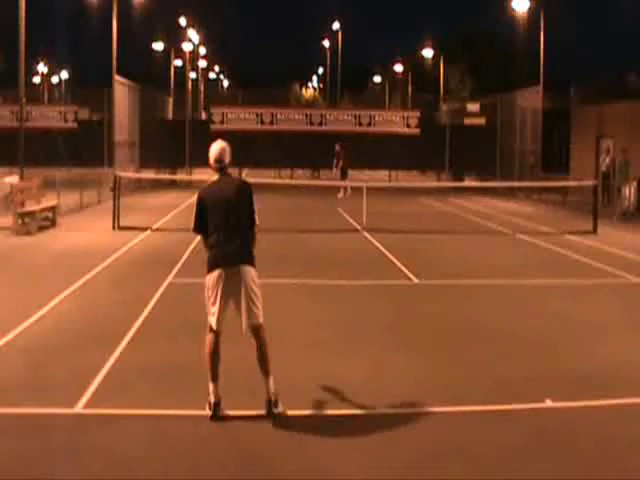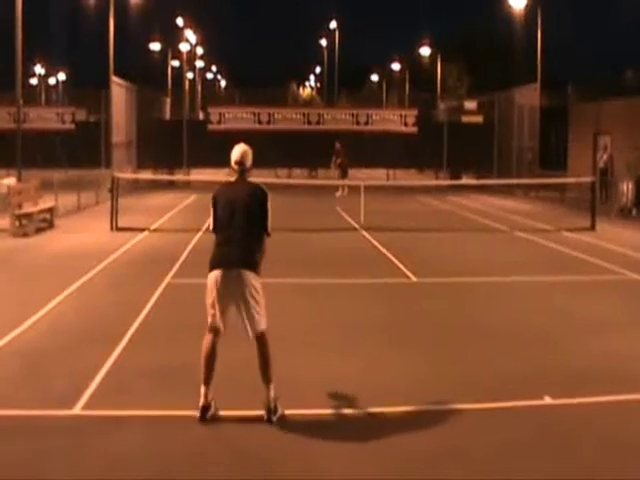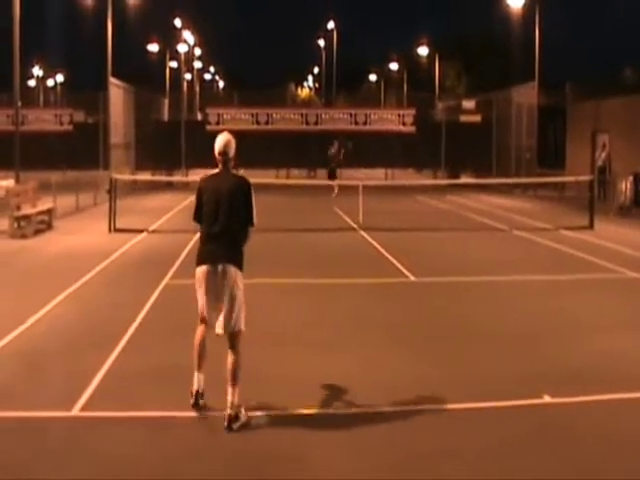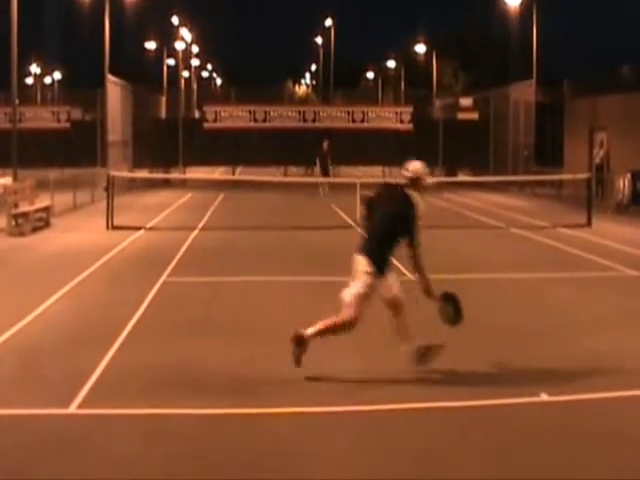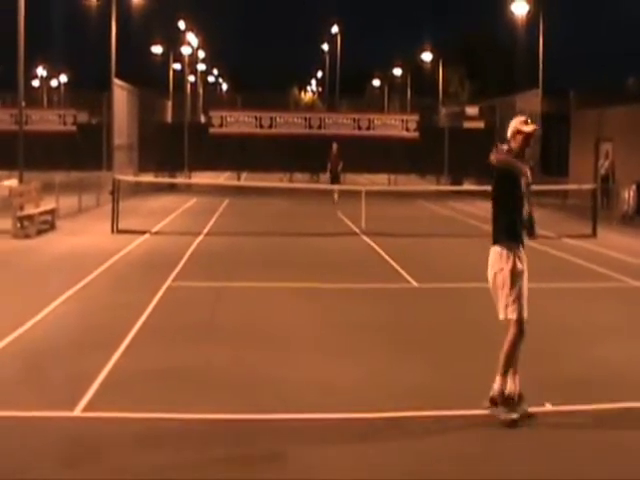
dt=1s
person 1, frame 1
left shoulder: (204, 194)
right shoulder: (243, 187)
left elbow: (203, 236)
right elbow: (253, 230)
left hip: (216, 265)
right hip: (244, 264)
left knee: (213, 330)
right knee: (257, 328)
left ankle: (214, 396)
right ankle: (270, 392)
person 1, frame 2
left shoulder: (219, 193)
right shoulder: (259, 193)
right elbow: (263, 238)
right wrist: (257, 265)
left hip: (218, 266)
right hip: (245, 268)
left knee: (213, 332)
right knee: (260, 334)
left ankle: (205, 400)
right ankle: (270, 401)
person 1, frame 3
left shoulder: (204, 184)
right shoulder: (242, 185)
left elbow: (200, 222)
right elbow: (247, 231)
left hip: (205, 260)
right hip: (230, 263)
left knee: (204, 322)
right knee: (233, 336)
left ankle: (198, 386)
right ankle: (232, 408)
person 1, frame 4
left shoulder: (386, 189)
right shoulder: (411, 205)
right elbow: (414, 250)
right wrist: (426, 284)
left hip: (369, 255)
right hip: (372, 263)
left knee: (396, 302)
right knee: (350, 318)
left ankle: (413, 349)
right ankle: (306, 336)
person 1, frame 5
left shoulder: (516, 163)
right shoulder: (506, 155)
right elbow: (494, 157)
left wrist: (525, 224)
right wrist: (522, 166)
left hip: (514, 248)
right hip: (505, 251)
left knee: (519, 321)
right knee: (516, 323)
left ankle: (511, 391)
right ankle: (498, 391)
